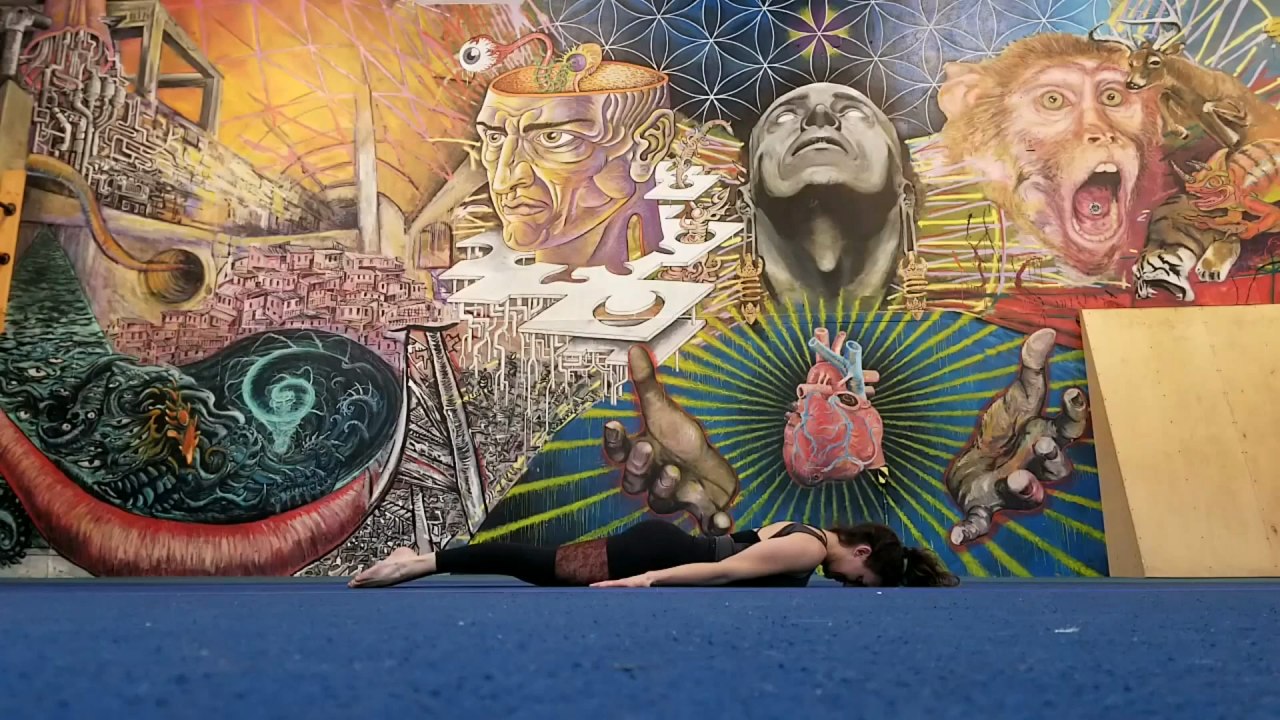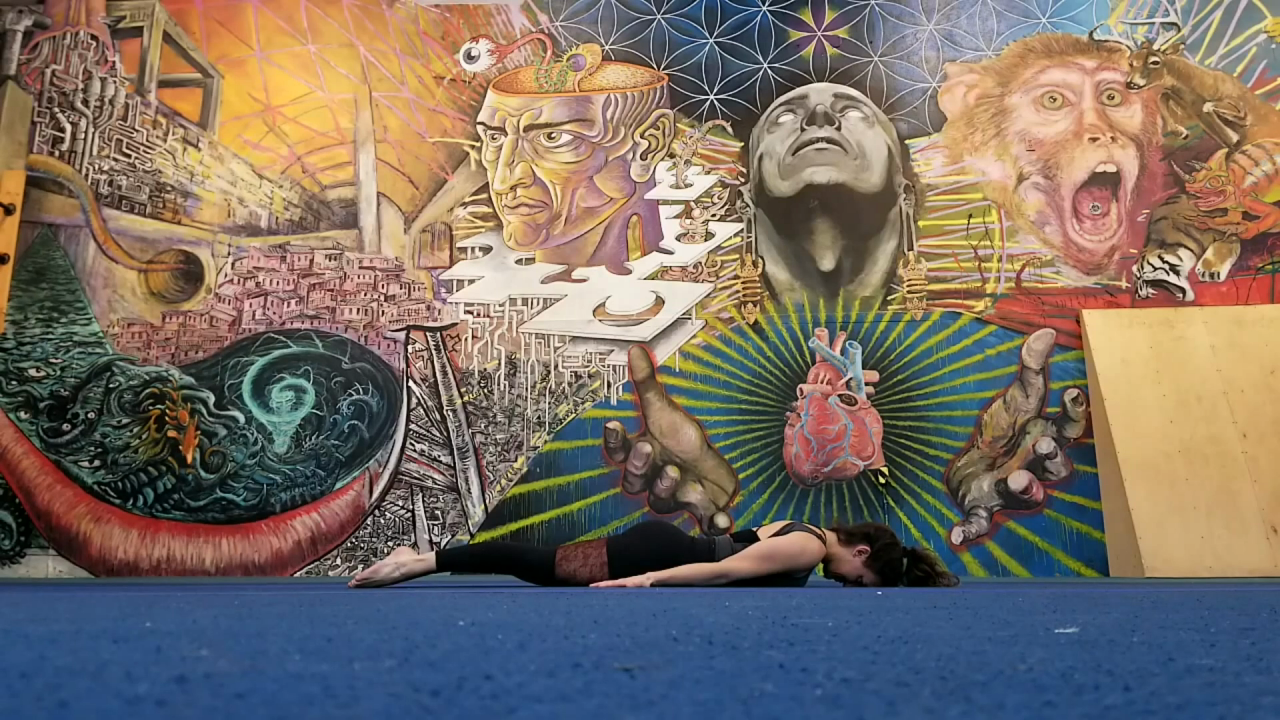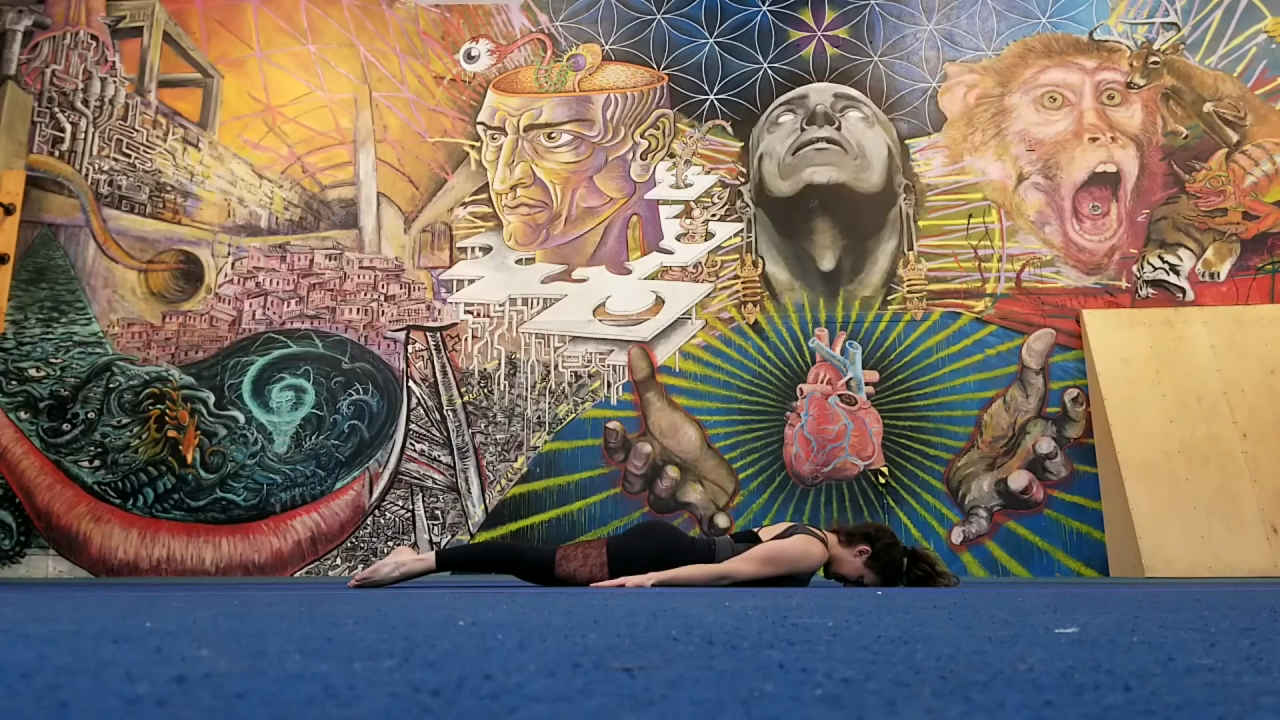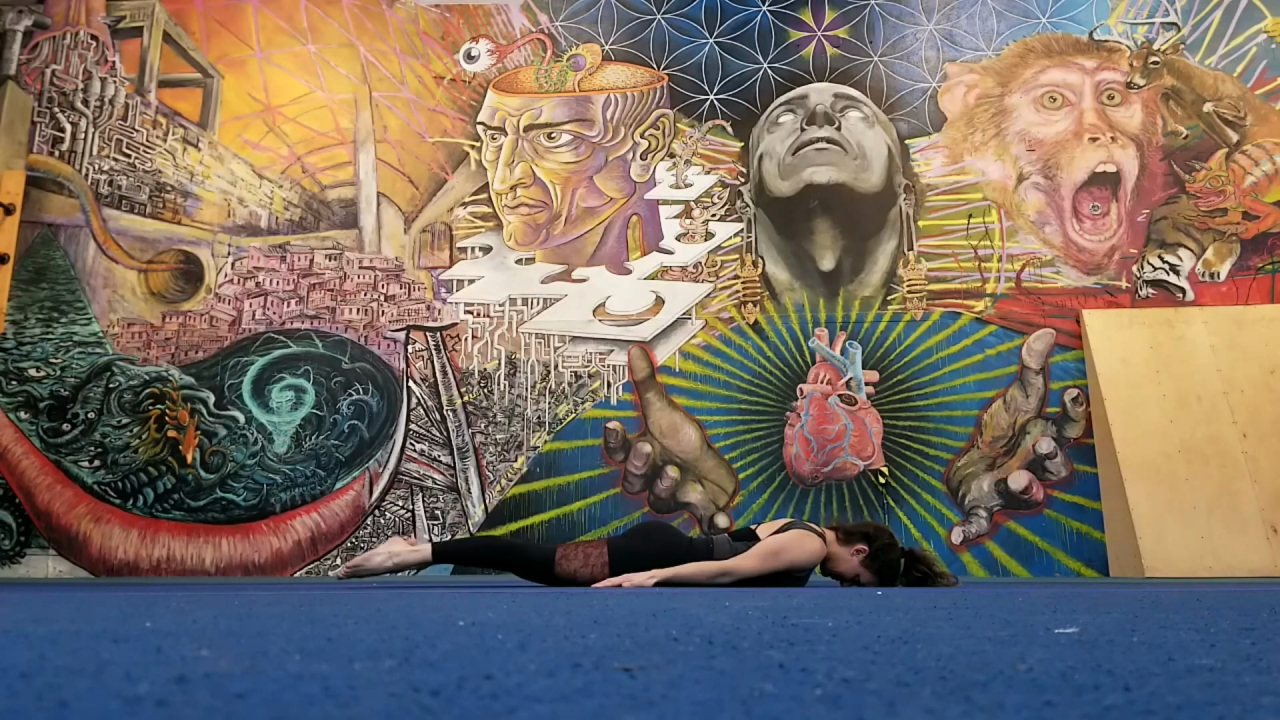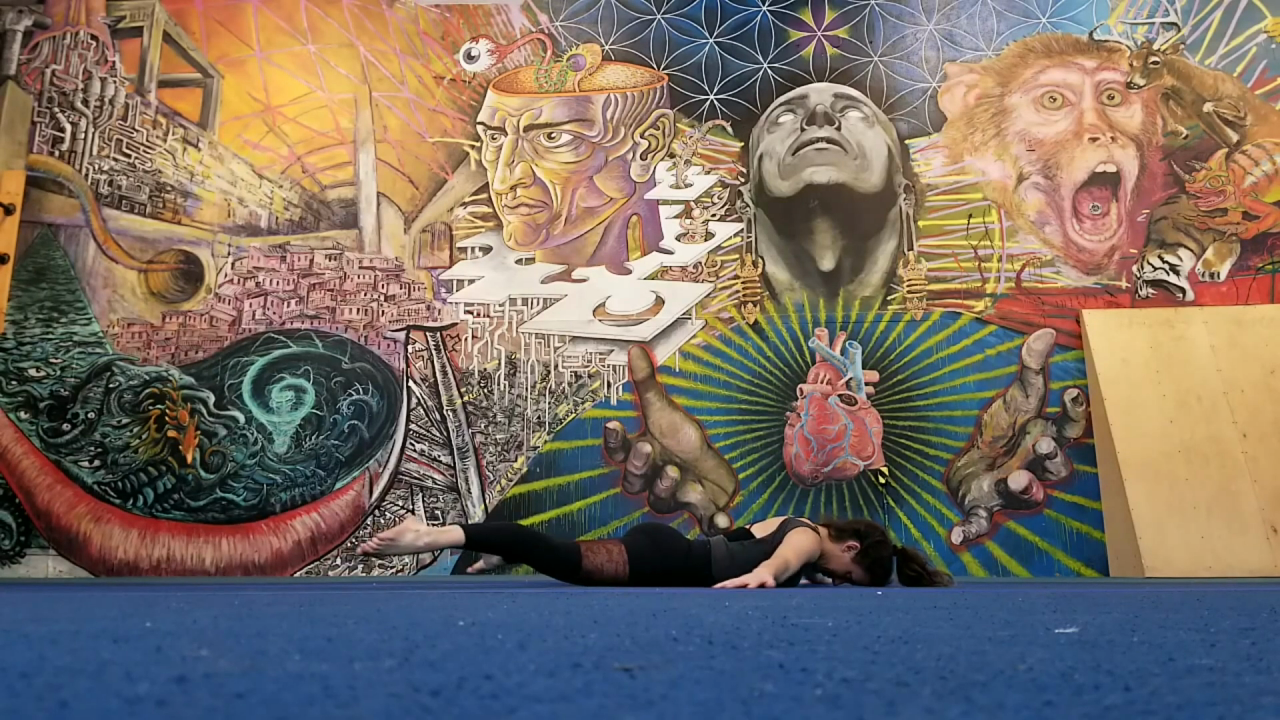
dt=0.7s
person 1, frame 1
left shoulder: (799, 531)
right shoulder: (810, 550)
right elbow: (727, 571)
right wrist: (648, 581)
left hip: (666, 545)
right hip: (663, 551)
left knee: (539, 566)
right knee: (543, 566)
left ankle: (424, 559)
right ankle: (421, 563)
person 1, frame 2
left shoulder: (799, 532)
right shoulder: (810, 548)
right elbow: (726, 571)
right wrist: (648, 580)
left hip: (663, 543)
right hip: (660, 551)
left knee: (539, 565)
right knee: (537, 564)
left ankle: (420, 560)
right ankle: (420, 562)
person 1, frame 3
left shoulder: (801, 532)
right shoulder: (811, 553)
right elbow: (726, 574)
right wrist: (651, 581)
left hip: (664, 545)
right hip: (662, 552)
left knee: (538, 565)
right knee: (537, 563)
left ankle: (422, 559)
right ankle: (420, 562)
person 1, frame 4
left shoulder: (796, 529)
right shoulder: (811, 545)
right elbow: (730, 571)
right wrist: (654, 578)
left hip: (661, 544)
right hip: (657, 552)
left knee: (542, 562)
right knee: (535, 563)
left ankle: (424, 551)
right ankle: (410, 554)
person 1, frame 5
left shoulder: (793, 523)
right shoulder: (811, 537)
right elbow: (781, 562)
left wrist: (810, 577)
right wrist: (761, 574)
left hip: (670, 553)
right hip: (664, 561)
right knee: (561, 559)
right ankle: (436, 535)
